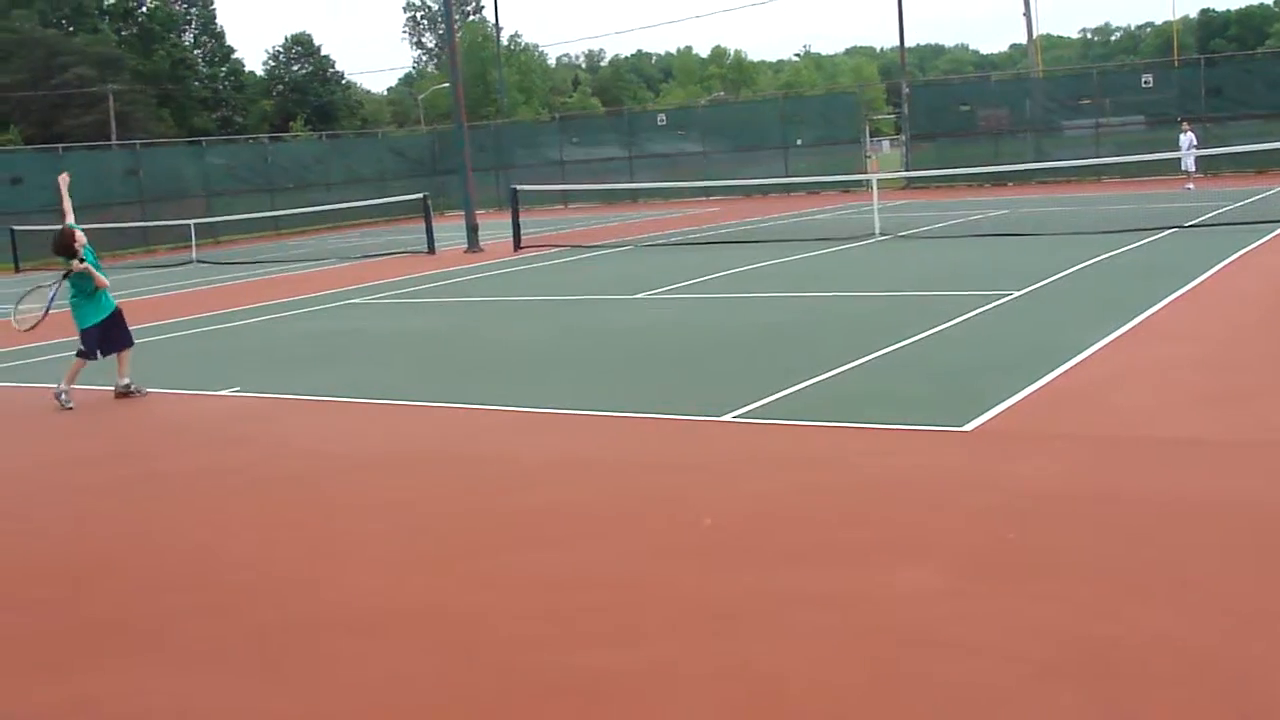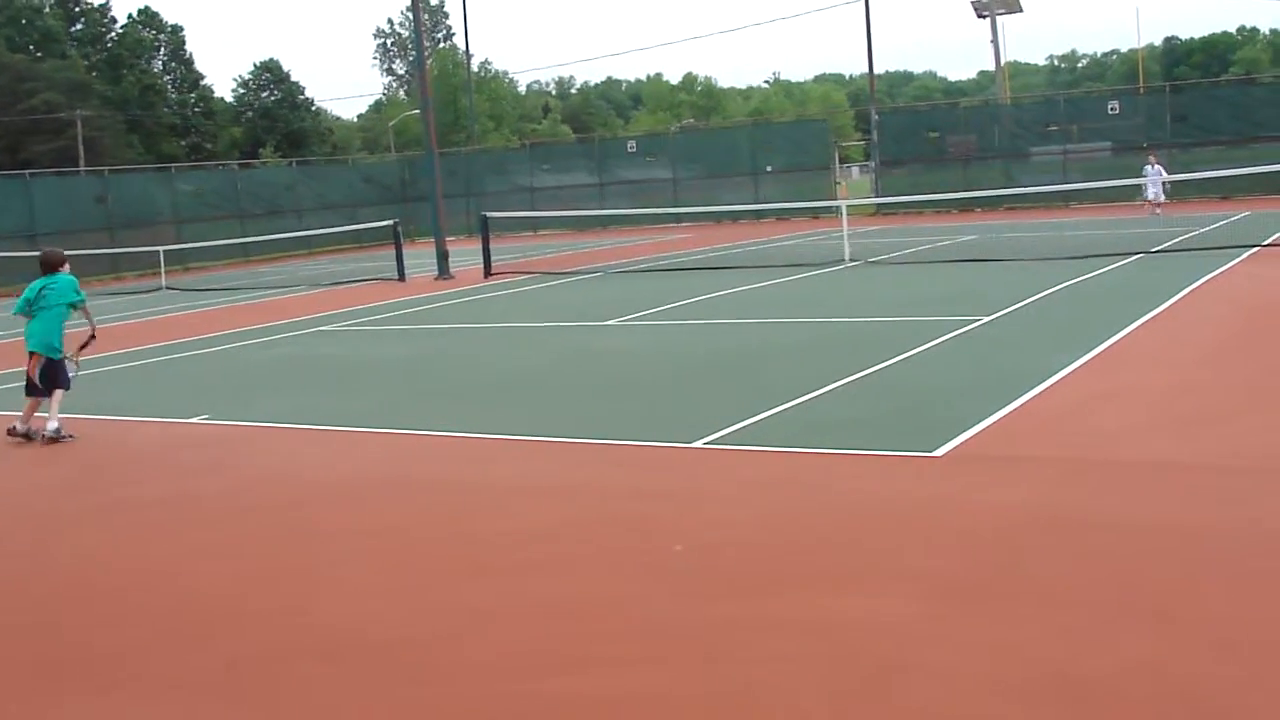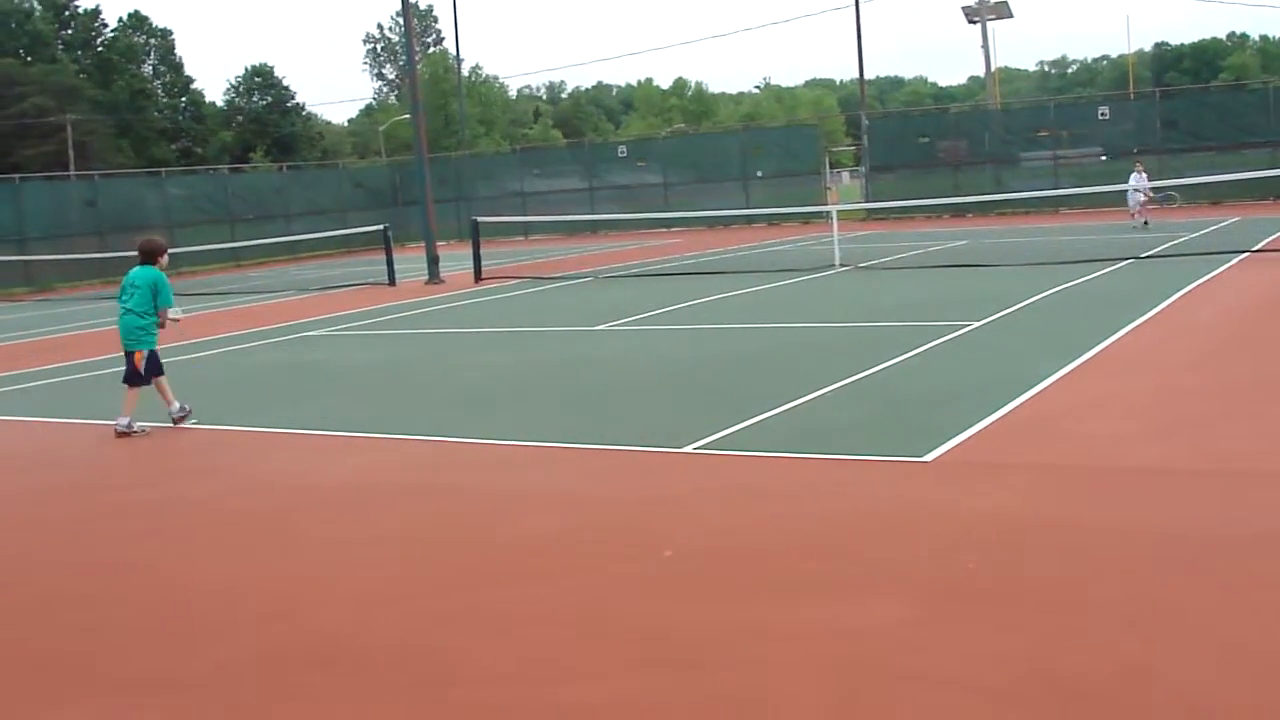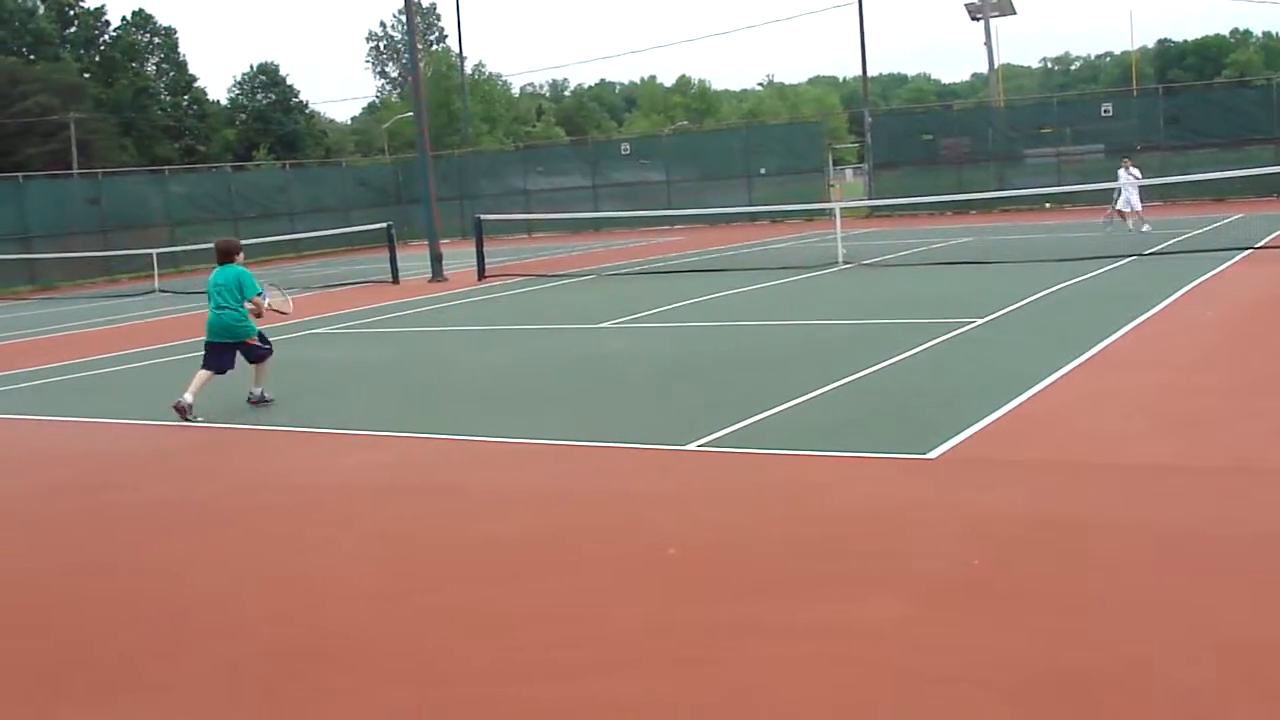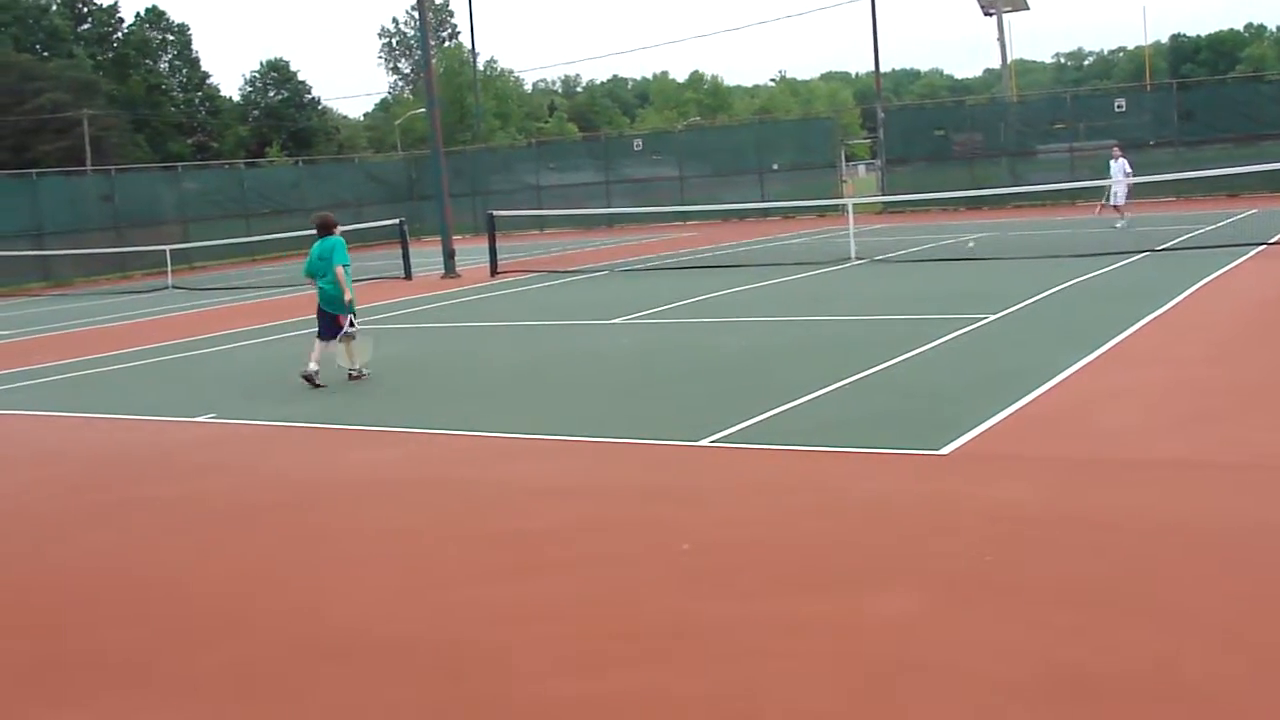
dt=1s
person 1, frame 1
left shoulder: (78, 248)
right shoulder: (79, 269)
left elbow: (68, 214)
right elbow: (104, 284)
left wrist: (64, 188)
right wrist: (88, 268)
left hip: (106, 305)
right hip: (88, 311)
left knee: (125, 343)
right knee: (86, 352)
left ankle: (123, 384)
right ankle: (63, 389)
person 1, frame 2
left shoulder: (36, 285)
right shoulder: (70, 281)
left elbow: (21, 310)
right elbow: (83, 306)
right wrist: (92, 324)
left hip: (37, 338)
right hip: (46, 341)
left knee: (60, 383)
right knee: (40, 388)
left ankle: (52, 427)
right ankle: (20, 427)
person 1, frame 3
left shoulder: (132, 273)
right shoulder: (158, 276)
left elbow: (123, 301)
right elbow: (162, 310)
right wrist: (163, 322)
left hip: (128, 326)
right hip: (141, 330)
left knee: (156, 371)
right knee: (138, 378)
left ankle: (175, 410)
right ankle: (123, 423)
person 1, frame 4
left shoulder: (214, 275)
right shoulder: (241, 272)
right elbow: (255, 298)
right wrist: (261, 309)
left hip: (214, 324)
right hip: (237, 322)
left knee: (210, 366)
right knee: (263, 351)
left ankle: (186, 400)
right ankle: (256, 393)
person 1, frame 5
left shoulder: (316, 247)
right shoulder: (337, 242)
left elbow: (309, 274)
right elbow: (338, 267)
right wrist: (346, 290)
left hip: (324, 295)
right hip: (339, 296)
left knee: (324, 335)
right knee: (346, 333)
left ankle: (311, 368)
right ankle: (354, 369)
